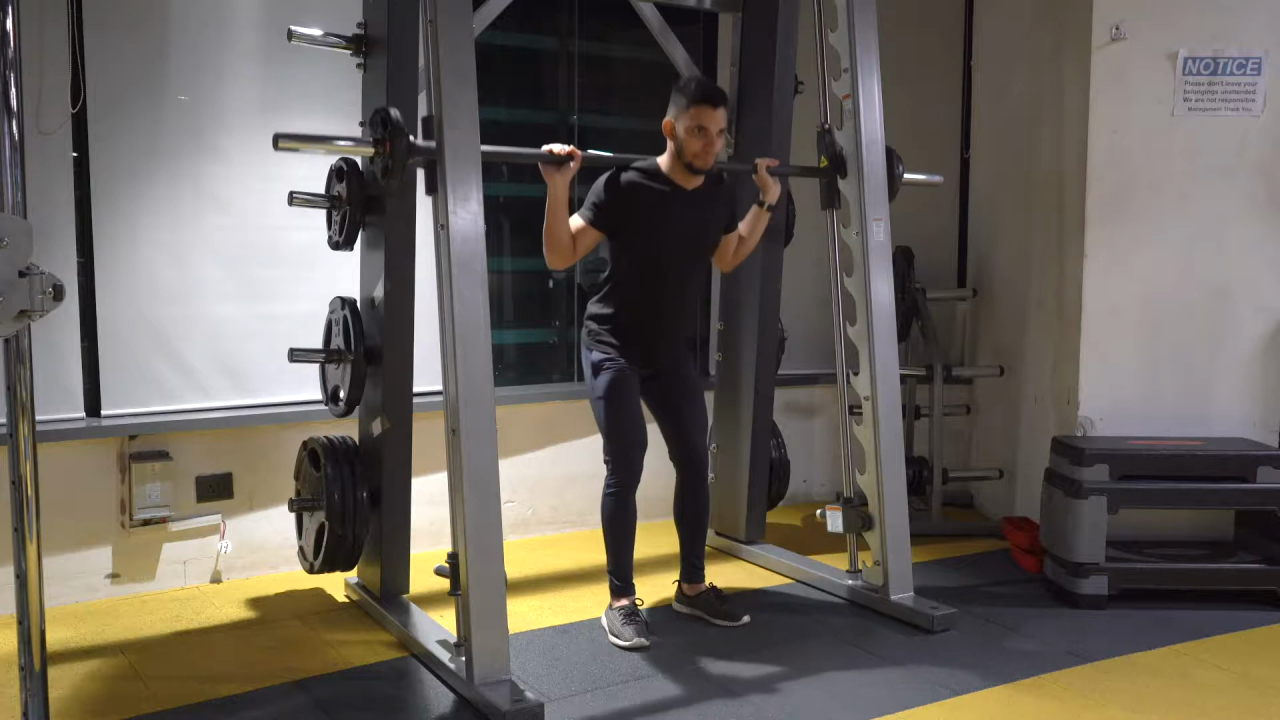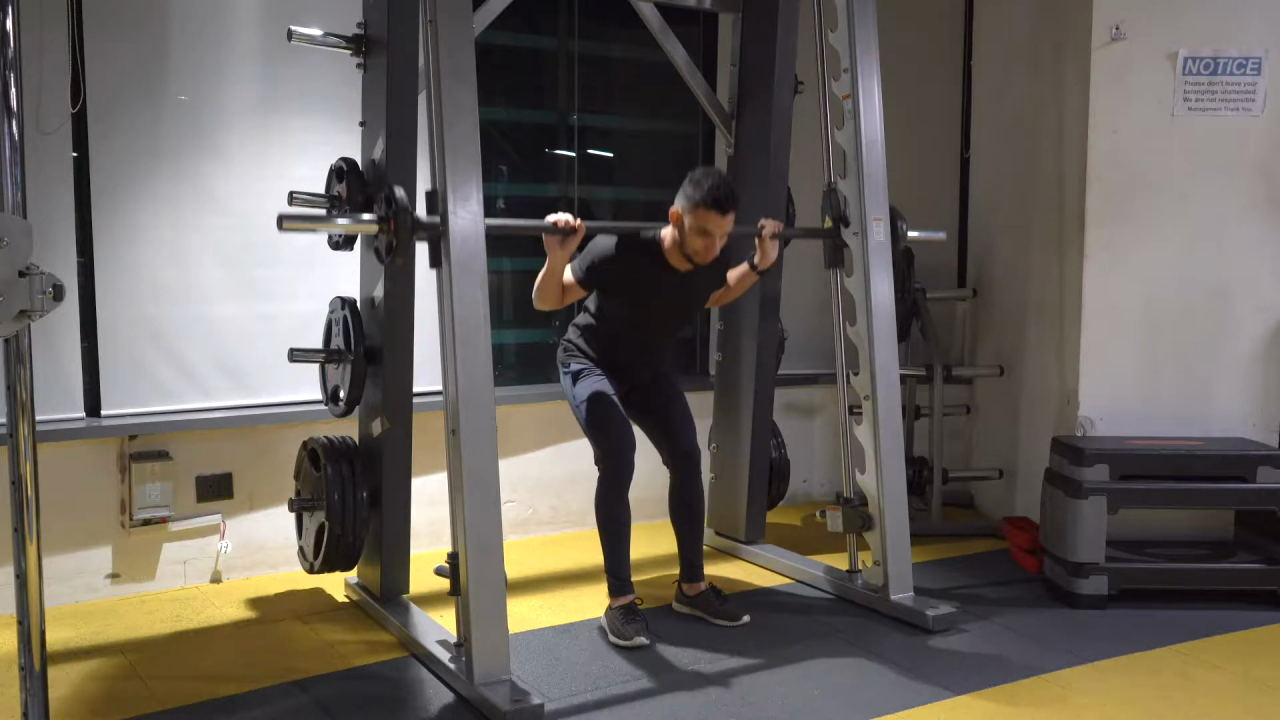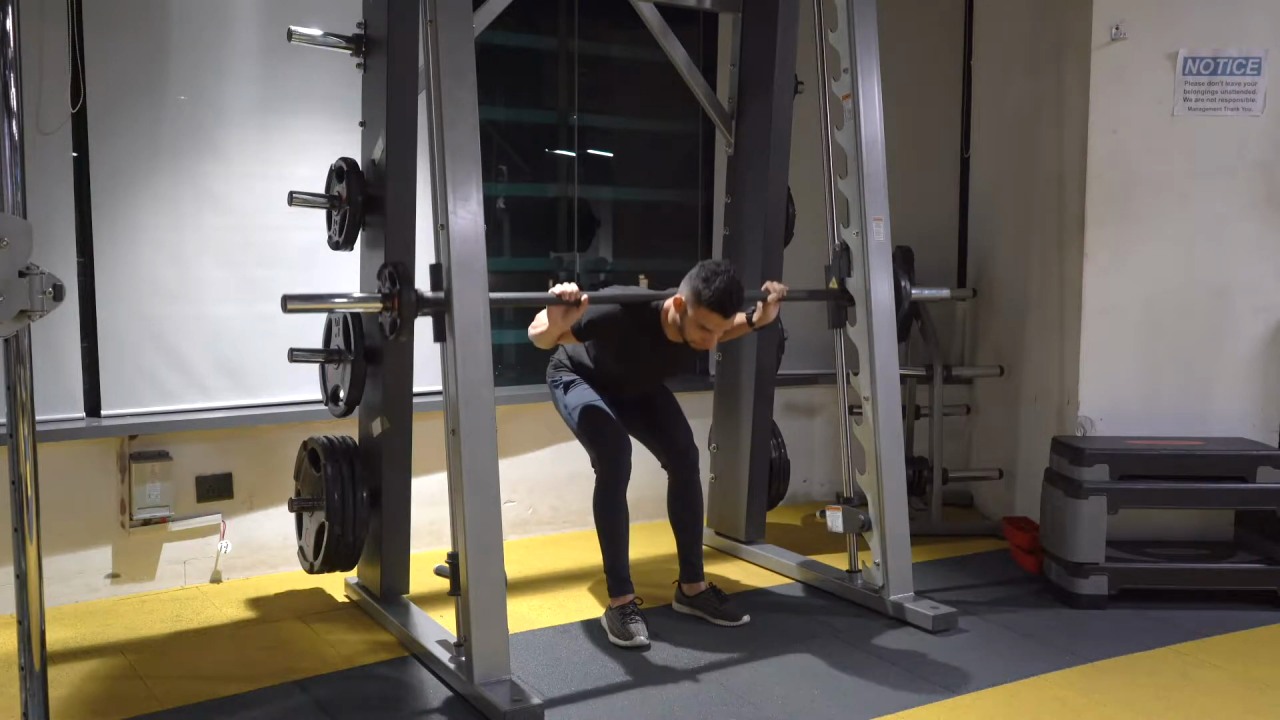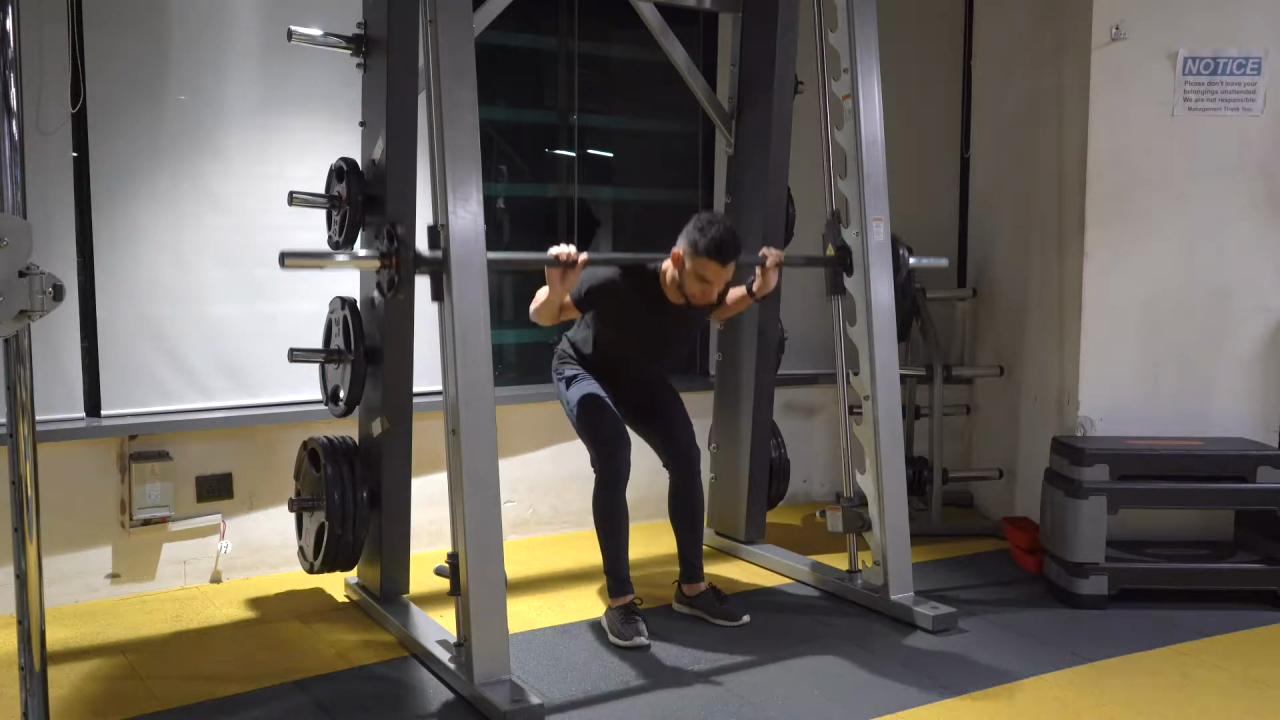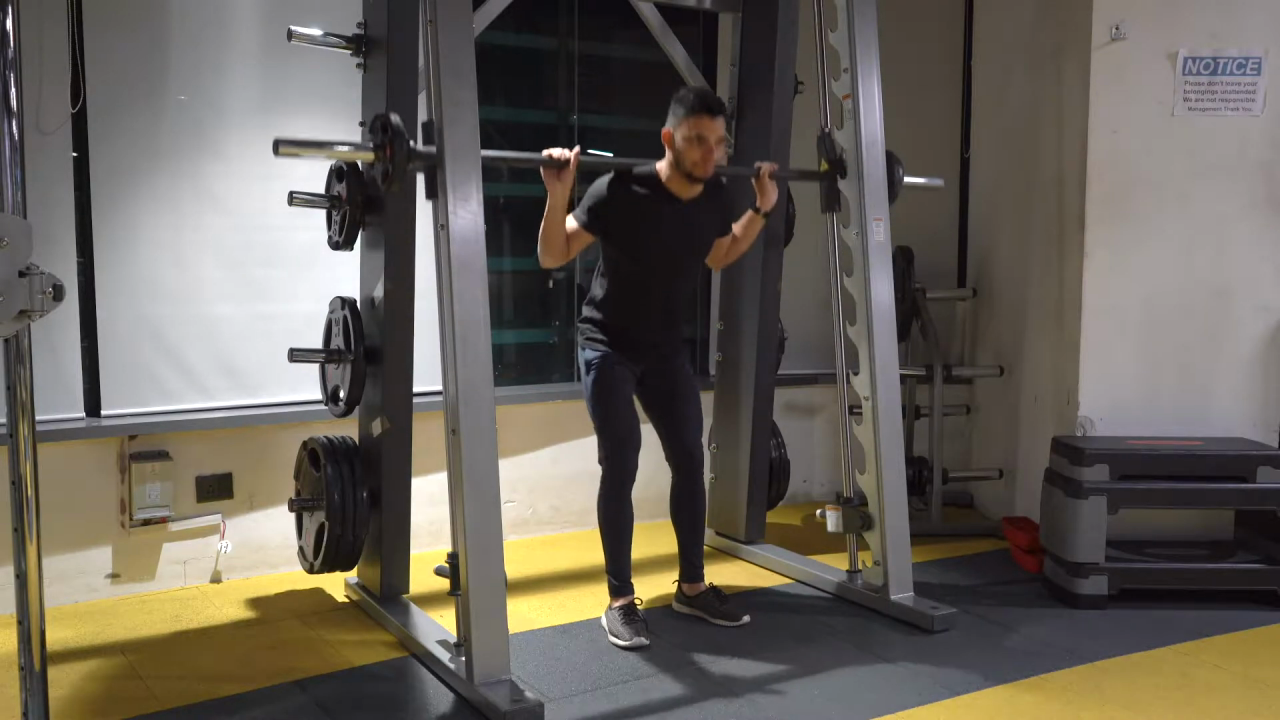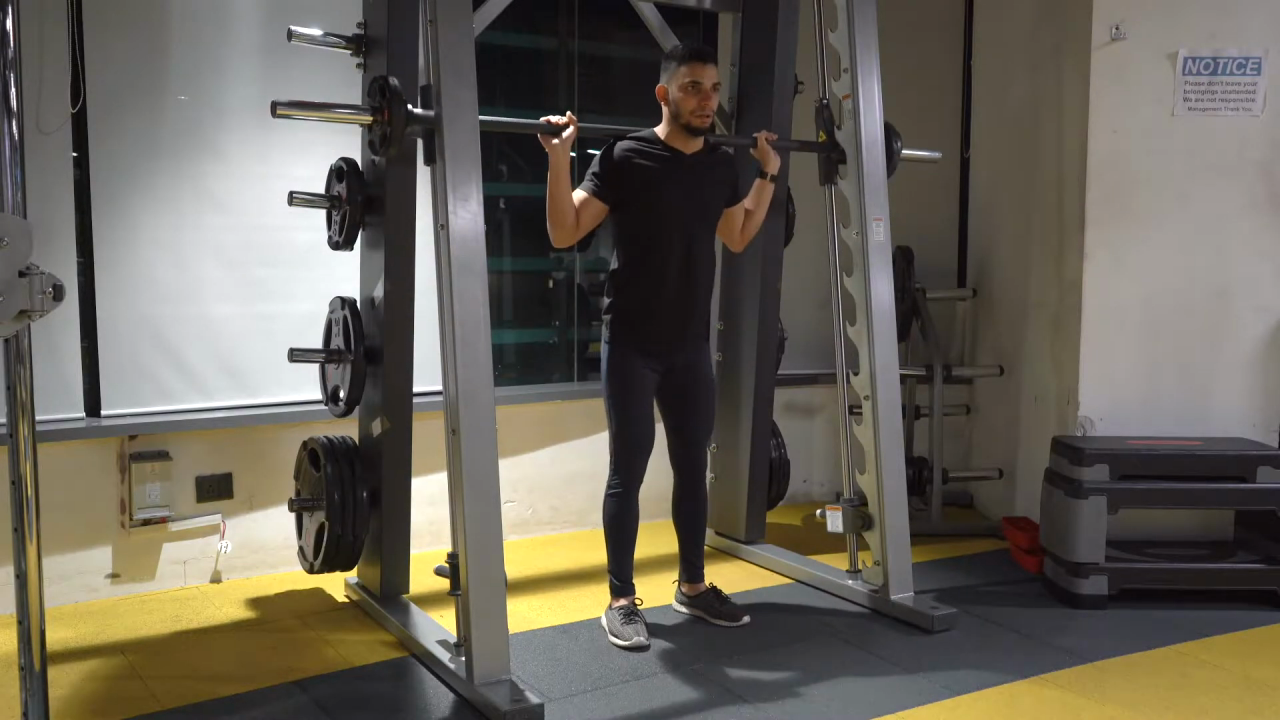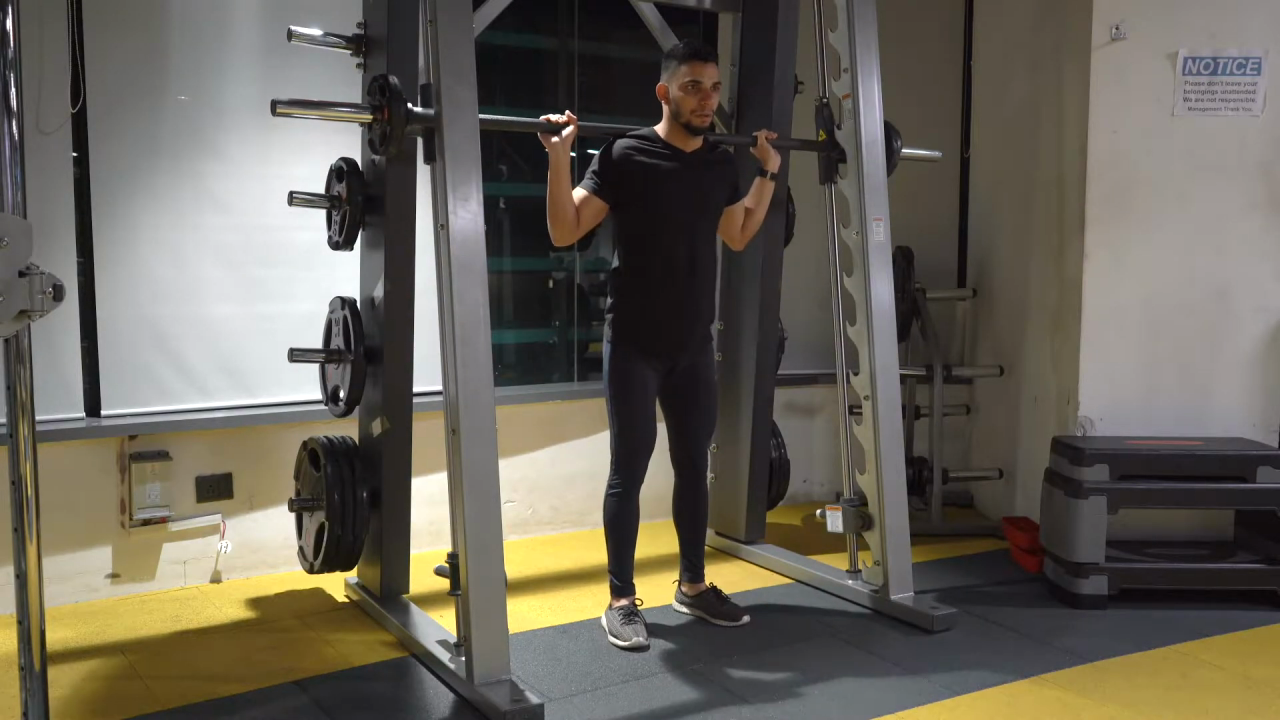
dt=0.7s
person 1, frame 1
left shoulder: (719, 193)
right shoulder: (625, 188)
left elbow: (727, 258)
right elbow: (558, 257)
left wrist: (766, 202)
right wrist: (558, 188)
left hip: (672, 351)
right hip: (613, 348)
left knee: (694, 459)
right knee: (626, 464)
left ankle: (693, 586)
right ankle: (621, 601)
person 1, frame 2
left shoulder: (712, 260)
right shoulder: (619, 253)
left elbow: (716, 296)
right elbow: (546, 301)
left wrist: (760, 262)
right wrist: (557, 258)
left hip: (651, 368)
right hip: (591, 363)
left knee: (686, 457)
right knee: (618, 459)
left ankle: (692, 586)
right ankle: (620, 601)
person 1, frame 3
left shoulder: (703, 323)
right shoulder: (619, 316)
right elbow: (538, 336)
left wrist: (757, 319)
right wrist: (556, 324)
left hip: (639, 385)
right hip: (580, 379)
left knee: (684, 457)
right knee: (615, 459)
left ankle: (692, 586)
right ankle: (621, 601)
person 1, frame 4
left shoulder: (706, 290)
right shoulder: (619, 283)
right elbow: (541, 316)
left wrist: (757, 289)
right wrist: (557, 289)
left hip: (644, 376)
right hip: (584, 371)
left knee: (686, 458)
right knee: (614, 461)
left ankle: (692, 587)
right ankle: (620, 601)
person 1, frame 5
left shoulder: (716, 197)
right shoulder: (621, 192)
left elbow: (720, 256)
right elbow: (552, 256)
left wrist: (762, 207)
right wrist: (558, 196)
left hip: (667, 347)
right hip: (608, 346)
left knee: (689, 460)
right knee: (620, 466)
left ankle: (693, 586)
right ankle: (620, 600)
person 1, frame 6
left shoulder: (720, 164)
right shoulder: (625, 158)
left elbow: (737, 237)
right elbow: (564, 233)
left wrist: (768, 174)
right wrist: (559, 158)
left hip: (690, 345)
right hip: (632, 344)
left knee: (692, 465)
right knee: (629, 470)
left ankle: (693, 585)
right ankle: (621, 599)
person 1, frame 7
left shoulder: (720, 163)
right shoulder: (626, 156)
left elbow: (738, 236)
right elbow: (565, 232)
left wrist: (768, 172)
right wrist: (560, 157)
left hip: (693, 343)
right hip: (634, 343)
left knee: (693, 464)
right knee: (630, 469)
left ankle: (693, 585)
right ankle: (621, 600)
